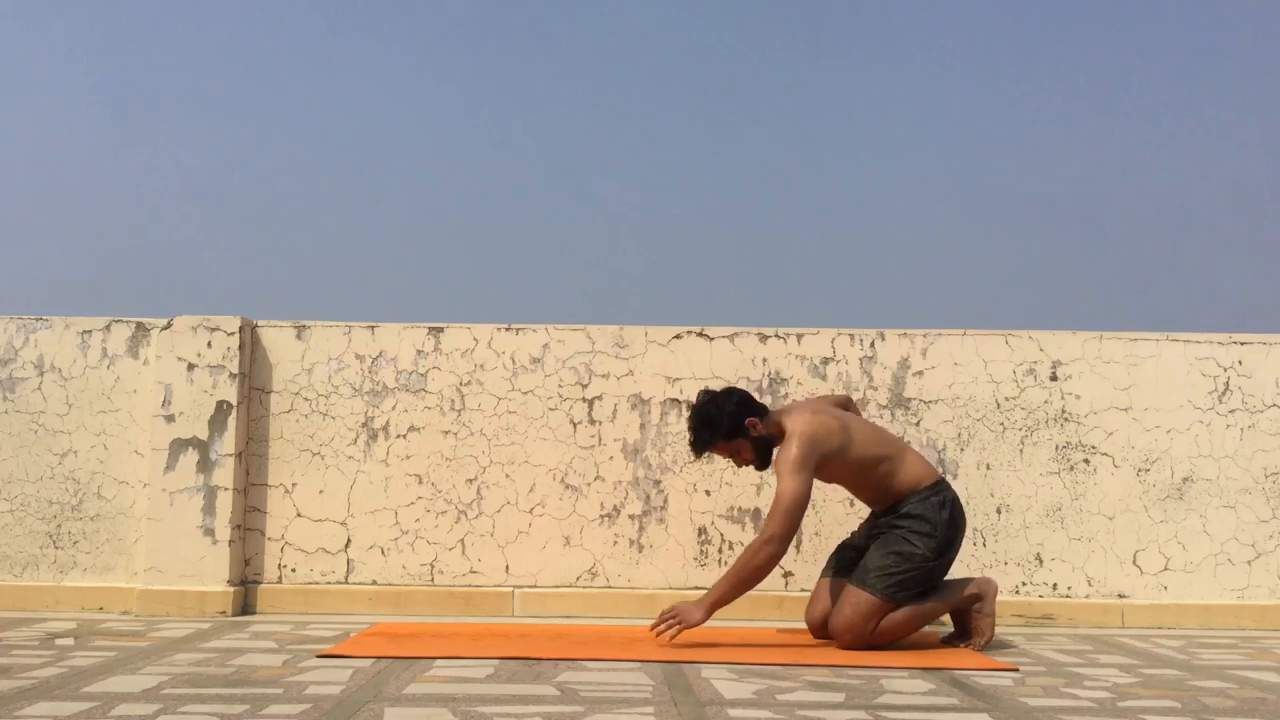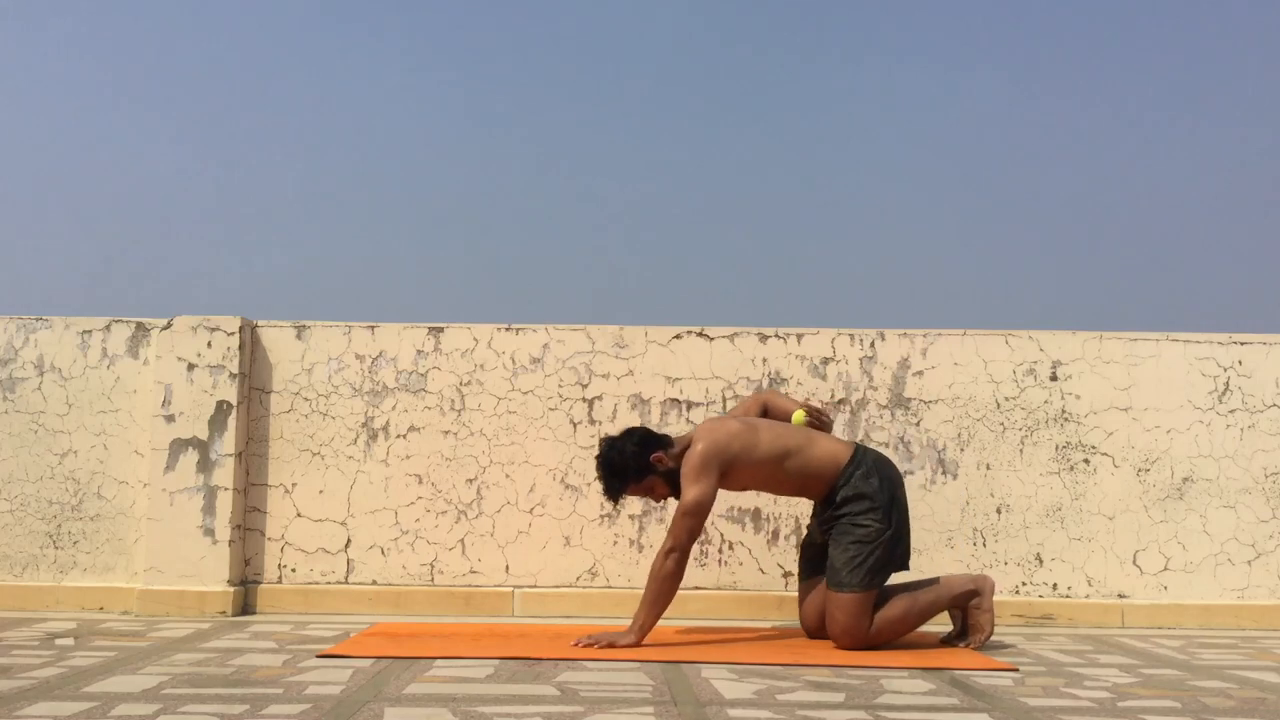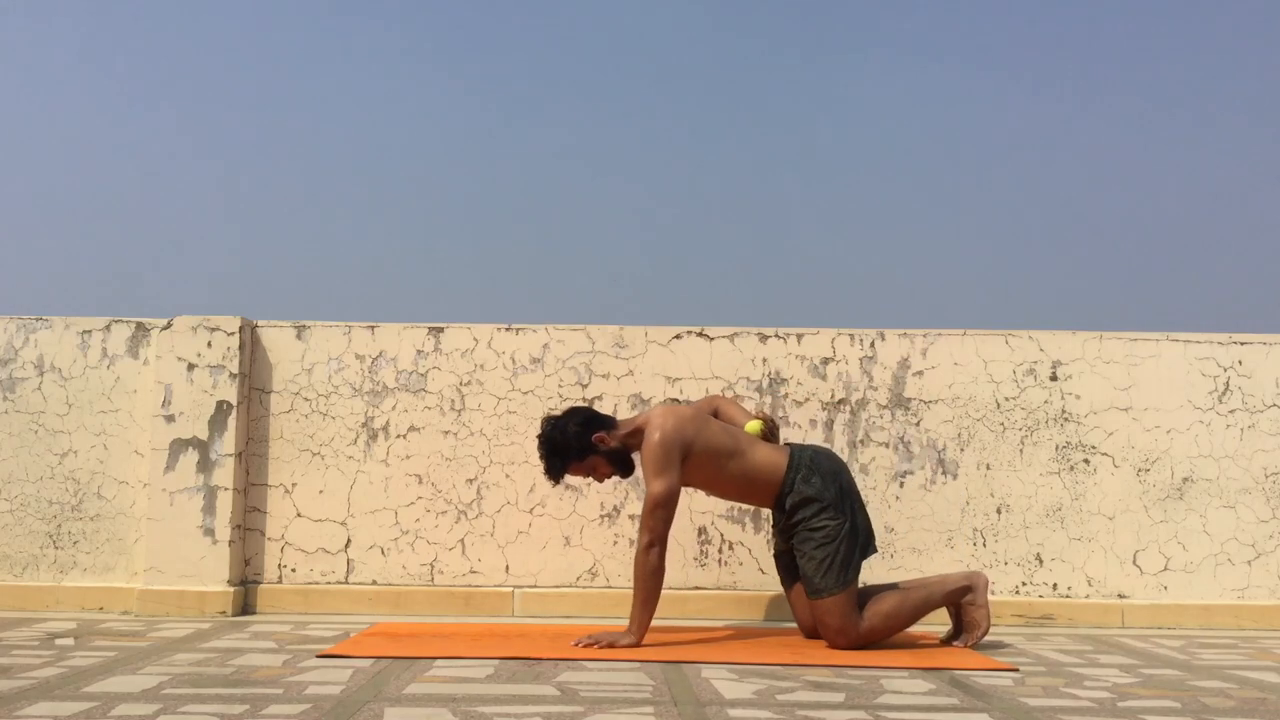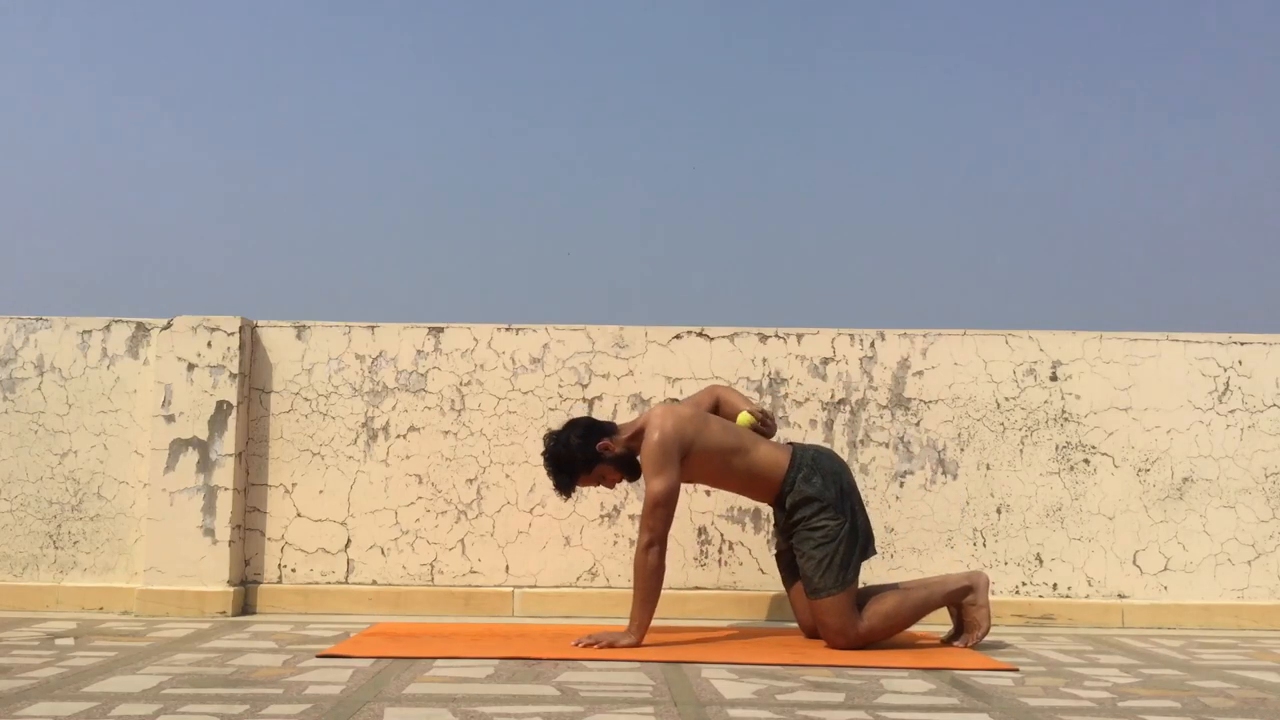
dt=0.5s
person 1, frame 1
left shoulder: (798, 443)
right shoulder: (795, 416)
left elbow: (771, 544)
right elbow: (843, 401)
left wrist: (705, 605)
left hip: (928, 514)
right hip: (889, 513)
left knee: (848, 632)
right knee: (819, 622)
left ankle: (967, 596)
right ankle: (934, 592)
person 1, frame 2
left shoulder: (699, 454)
right shoulder: (710, 441)
left elbow: (674, 552)
right elbow: (764, 398)
left wrist: (636, 632)
right wrist: (803, 415)
left hip: (866, 485)
right hip: (836, 493)
left knee: (850, 633)
right knee: (816, 624)
left ankle: (967, 589)
right ankle: (952, 594)
person 1, frame 3
left shoulder: (658, 437)
right shoulder: (660, 426)
left elbow: (652, 543)
right elbow: (715, 403)
left wrist: (633, 633)
right wrist: (753, 426)
left hip: (814, 488)
right hip: (796, 495)
left knee: (845, 634)
right knee: (814, 624)
left ankle: (962, 586)
right ankle: (948, 591)
person 1, frame 4
left shoulder: (657, 439)
right shoulder: (662, 426)
left elbow: (651, 543)
right elbow: (715, 392)
left wrist: (634, 633)
right wrist: (749, 411)
left hip: (815, 487)
right hip: (798, 495)
left knee: (845, 634)
right knee: (814, 624)
left ankle: (963, 586)
right ankle: (945, 589)
